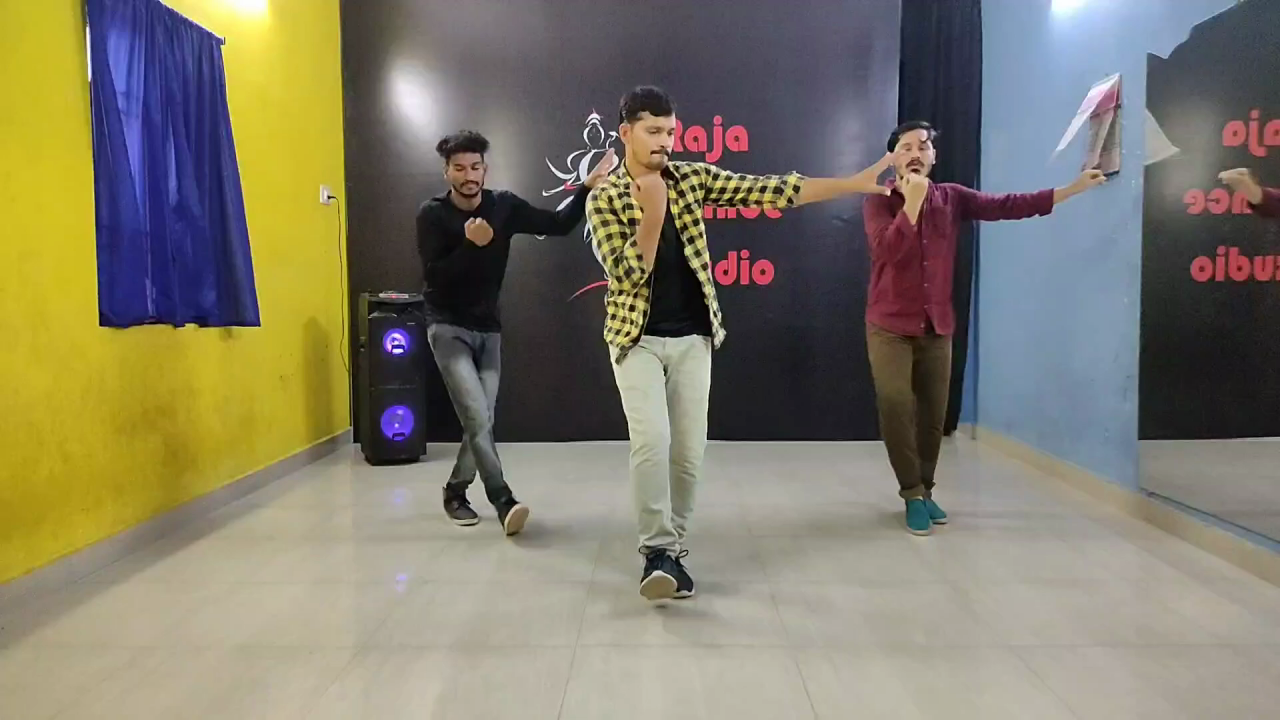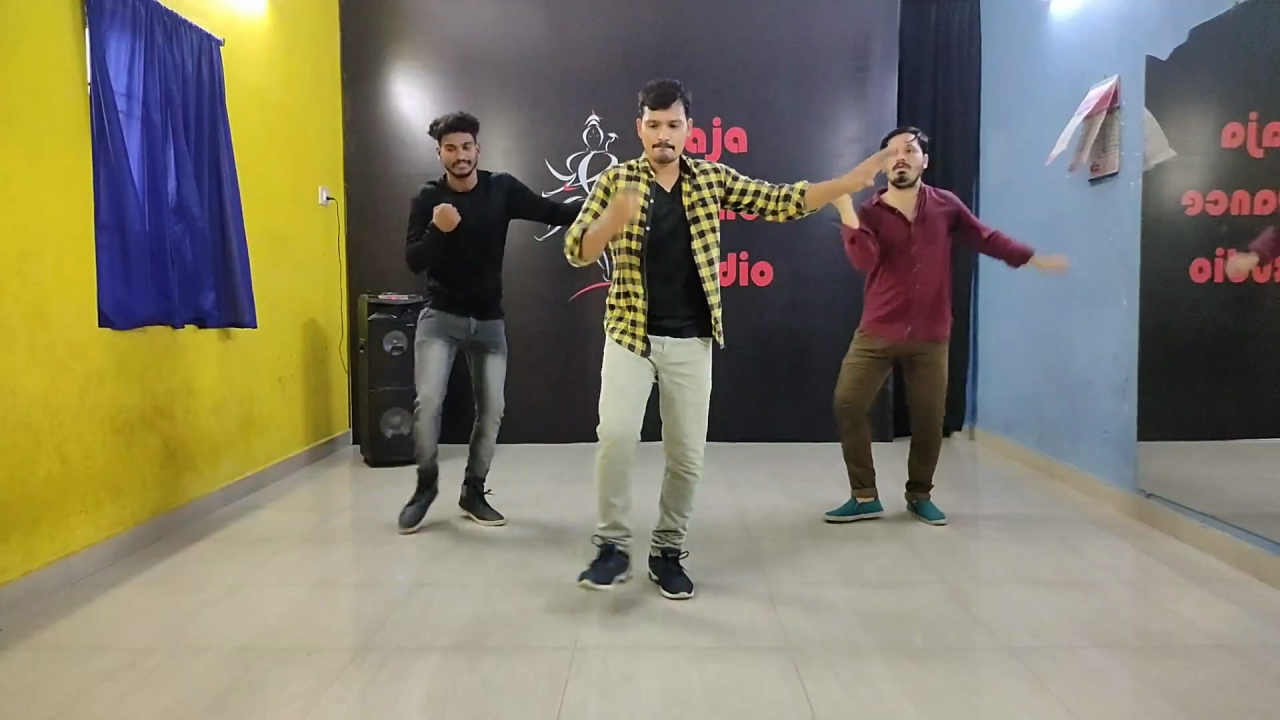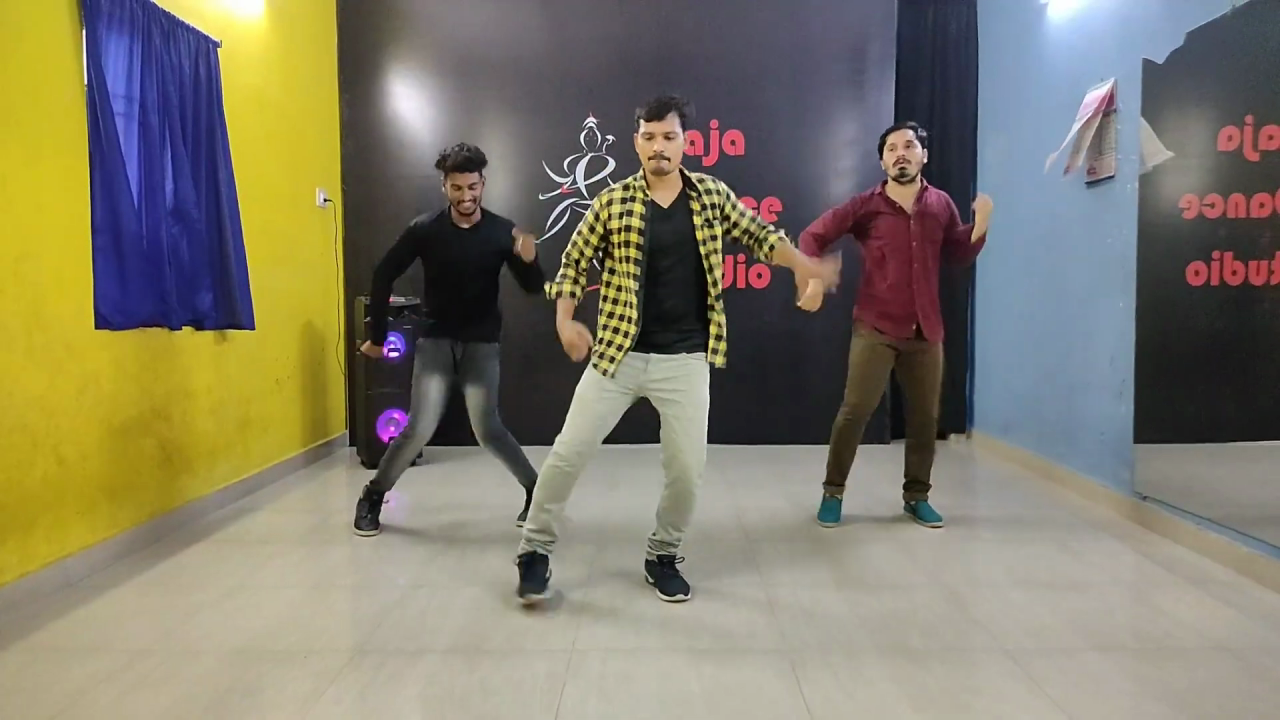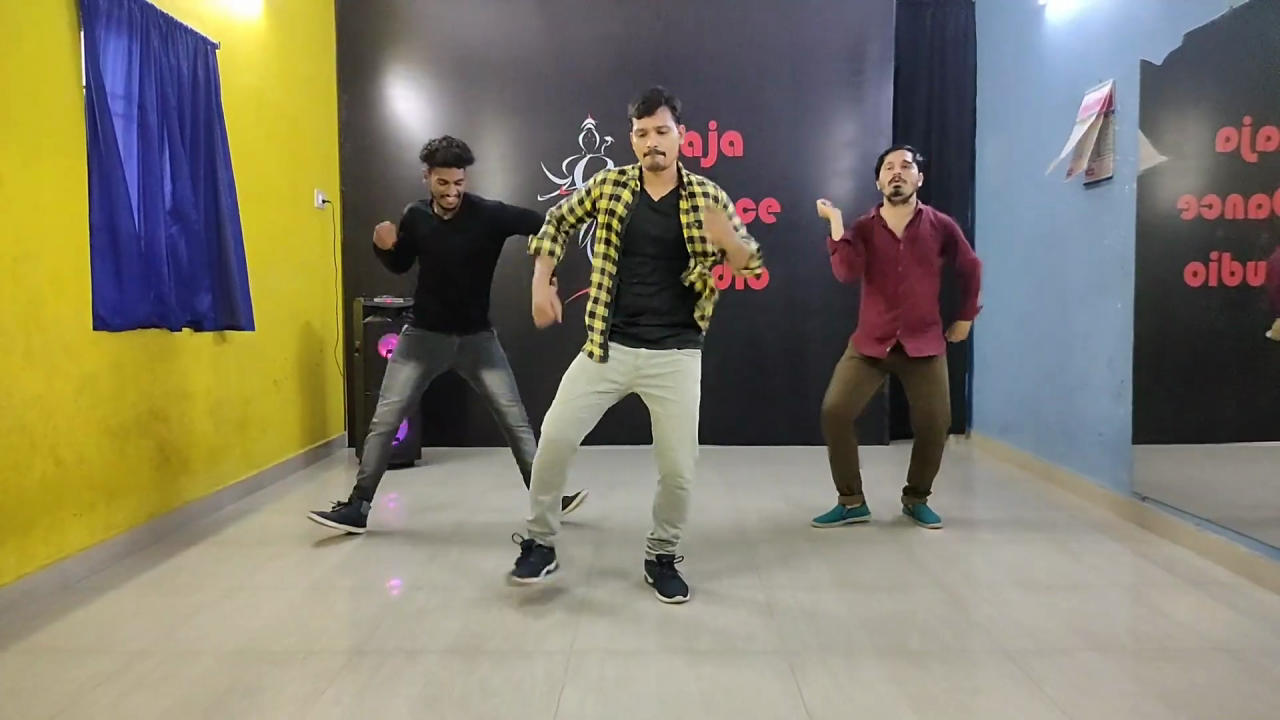
dt=0.3s
person 1, frame 1
left shoulder: (692, 178)
right shoulder: (606, 196)
left elbow: (769, 191)
right elbow: (630, 274)
left wrist: (856, 182)
right wrist: (651, 215)
left hip: (692, 338)
right hip: (637, 338)
left knee: (688, 453)
right knee: (651, 440)
left ankle: (671, 550)
right ankle: (657, 550)
person 1, frame 2
left shoulder: (710, 178)
right shoulder: (615, 181)
left elbow: (780, 201)
right elbow: (578, 252)
left wrist: (850, 182)
right wrist: (614, 218)
left hip: (691, 340)
right hip: (631, 335)
left knee: (687, 456)
right knee: (618, 433)
left ankle: (667, 551)
right ankle: (613, 545)
person 1, frame 3
left shoulder: (711, 196)
right shoulder: (613, 203)
left elbow: (760, 237)
right elbow: (573, 265)
left wrist: (806, 265)
right wrist: (564, 319)
left hip: (687, 360)
right hip: (620, 354)
left knee: (686, 471)
right knee: (569, 452)
left ankle: (662, 557)
right ankle: (535, 551)
person 1, frame 4
left shoulder: (707, 195)
right shoulder: (609, 186)
left elbow: (747, 261)
right elbow: (558, 223)
left wrist: (728, 239)
right wrist: (541, 284)
left hip: (676, 355)
right hip: (609, 348)
left knee: (678, 469)
right knee: (556, 439)
left ankle: (662, 558)
right ankle: (540, 541)
person 2, frame 1
left shoulder: (505, 205)
right shoulder: (432, 213)
left elbow: (559, 226)
right elbow: (433, 277)
left wrist: (588, 189)
right wrist: (471, 244)
left hip: (487, 329)
right hip: (448, 328)
left knee: (480, 418)
right knee: (475, 410)
left ankle: (455, 492)
right ankle: (503, 499)
person 2, frame 2
left shoulder: (502, 188)
right shoulder: (427, 197)
left elbow: (554, 213)
right elbow: (414, 261)
right wrist: (438, 230)
left hip: (488, 318)
right hip: (441, 315)
left knee: (492, 409)
right knee: (429, 400)
left ankle: (473, 493)
right ankle: (425, 487)
person 2, frame 3
left shoulder: (502, 230)
right shoulder: (424, 230)
left elbow: (534, 287)
right elbow: (384, 274)
left wrist: (530, 260)
right wrist: (376, 334)
left hip: (482, 344)
right hip: (436, 342)
left knee: (486, 428)
right knee: (421, 429)
left ankle: (536, 491)
right ankle: (372, 500)
person 2, frame 4
left shoulder: (492, 215)
right shoulder: (415, 218)
left elbow: (547, 225)
right elbow: (400, 265)
right wrist: (385, 247)
left hip: (476, 337)
right hip: (424, 335)
left knee: (514, 416)
right knee: (385, 419)
right ankle: (357, 506)
person 3, frame 1
left shoulder: (952, 199)
right shoulder: (879, 204)
left elbow: (1008, 206)
right elbow: (890, 252)
left wrist: (1072, 189)
right wrist: (908, 202)
left hip: (935, 327)
right hip: (888, 326)
left knee: (933, 412)
right knee: (893, 401)
left ankle: (921, 490)
right ankle: (910, 493)
person 3, frame 2
left shoulder: (944, 204)
right shoulder: (869, 212)
left elbow: (986, 238)
right elbow: (866, 261)
left wrist: (1034, 260)
right wrist: (846, 211)
left hip: (929, 334)
right hip: (877, 331)
left knee: (929, 419)
right knee: (847, 405)
left ankle: (919, 495)
right ankle: (864, 496)
person 3, frame 3
left shoulder: (941, 204)
right shoulder: (866, 205)
left elbow: (960, 253)
right elbow: (813, 237)
left wrist: (980, 226)
right wrist: (813, 278)
left hip: (925, 330)
right hip: (876, 328)
left knee: (925, 417)
right knee: (857, 407)
left ankle: (916, 496)
right ankle: (833, 492)
person 3, frame 4
left shoulder: (940, 225)
right shoulder: (863, 228)
left elbow: (969, 267)
right elbow: (846, 272)
left wrist: (966, 316)
right wrist: (835, 221)
left hip: (925, 346)
right hip: (869, 345)
left knee: (935, 425)
right knee: (834, 411)
left ankle: (916, 499)
right ankle: (851, 502)
